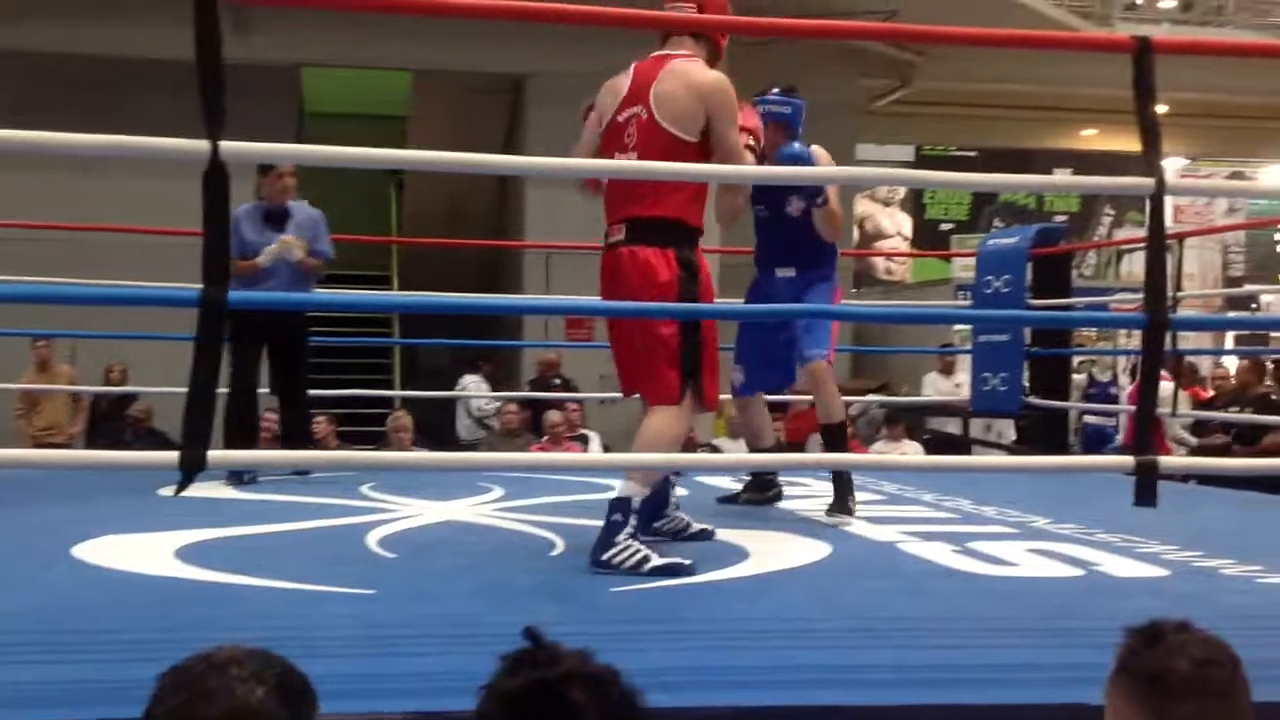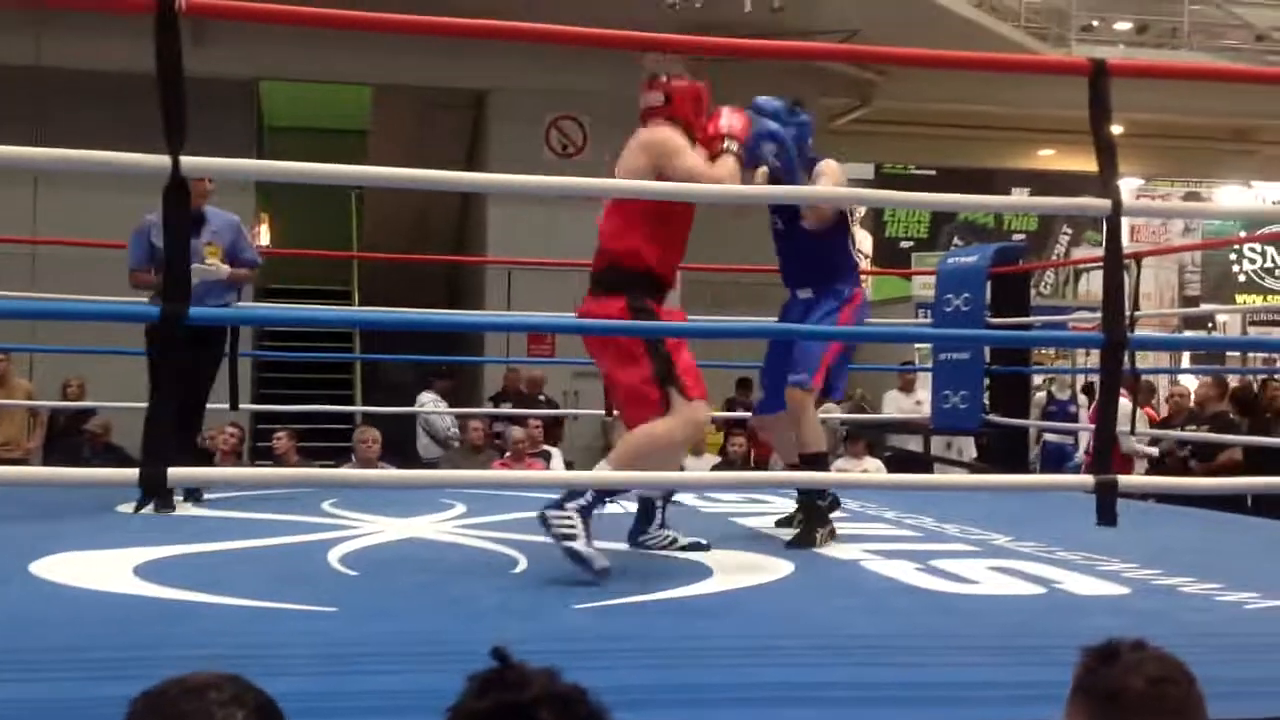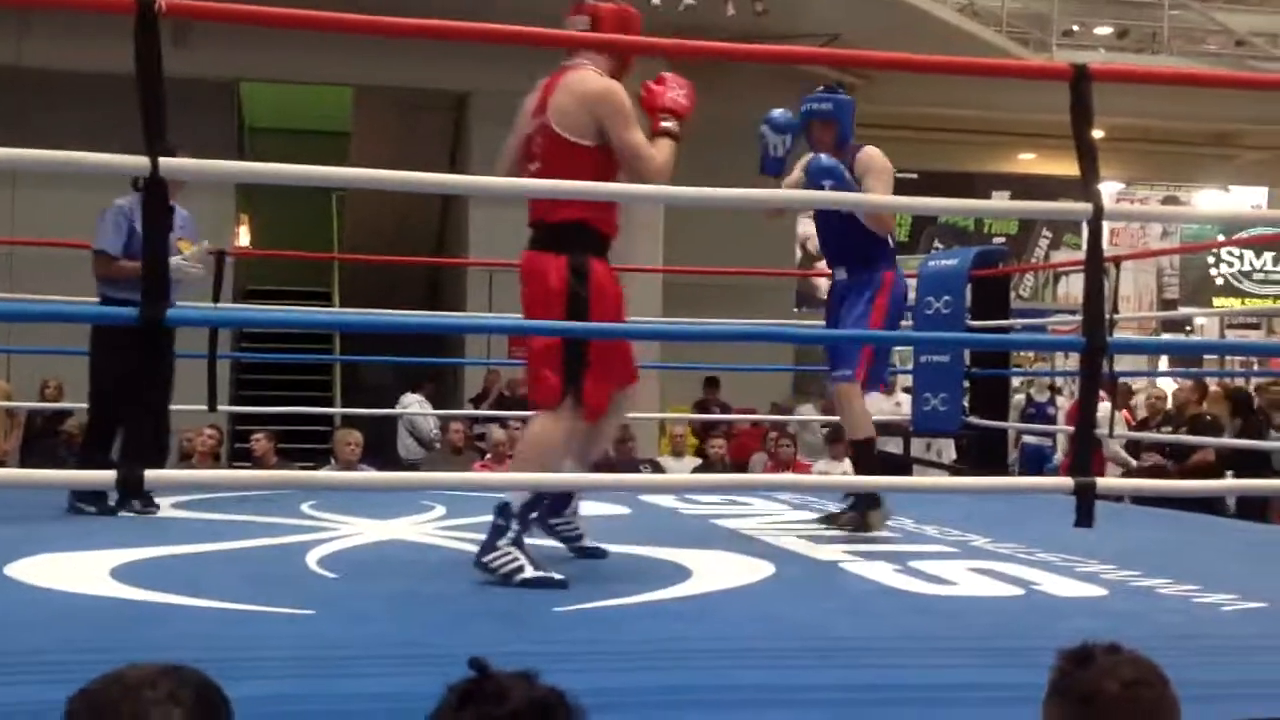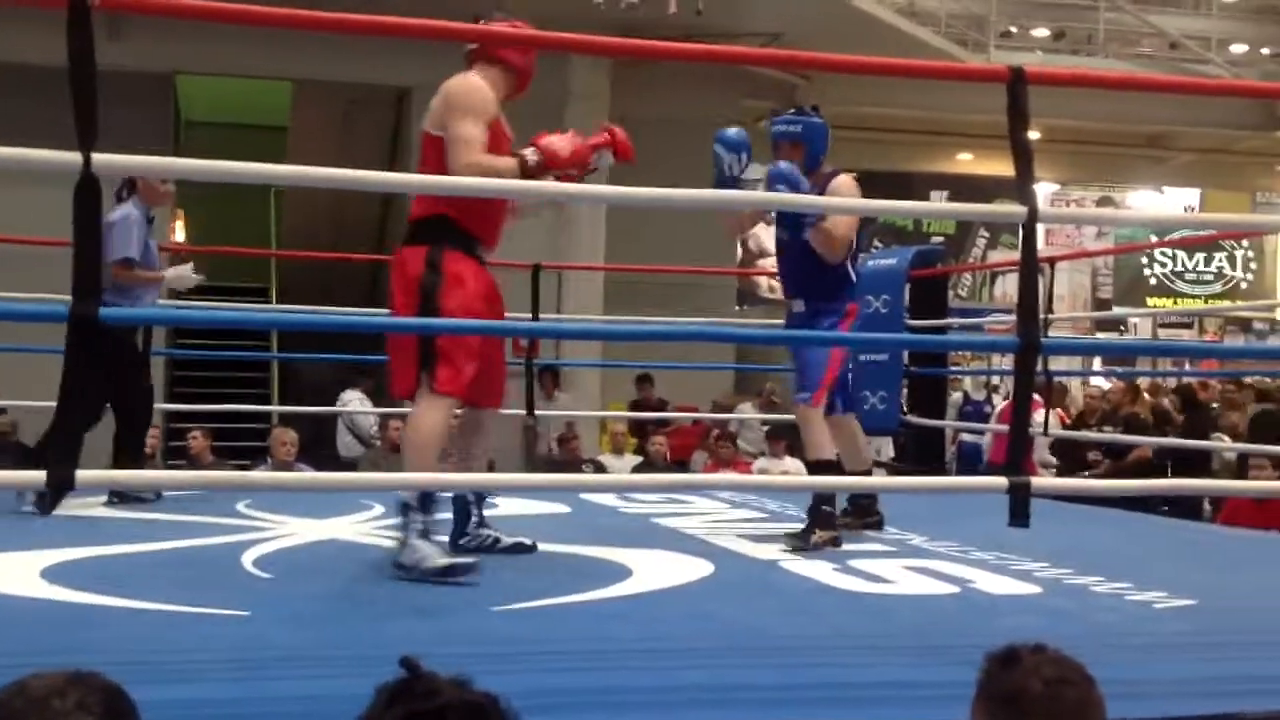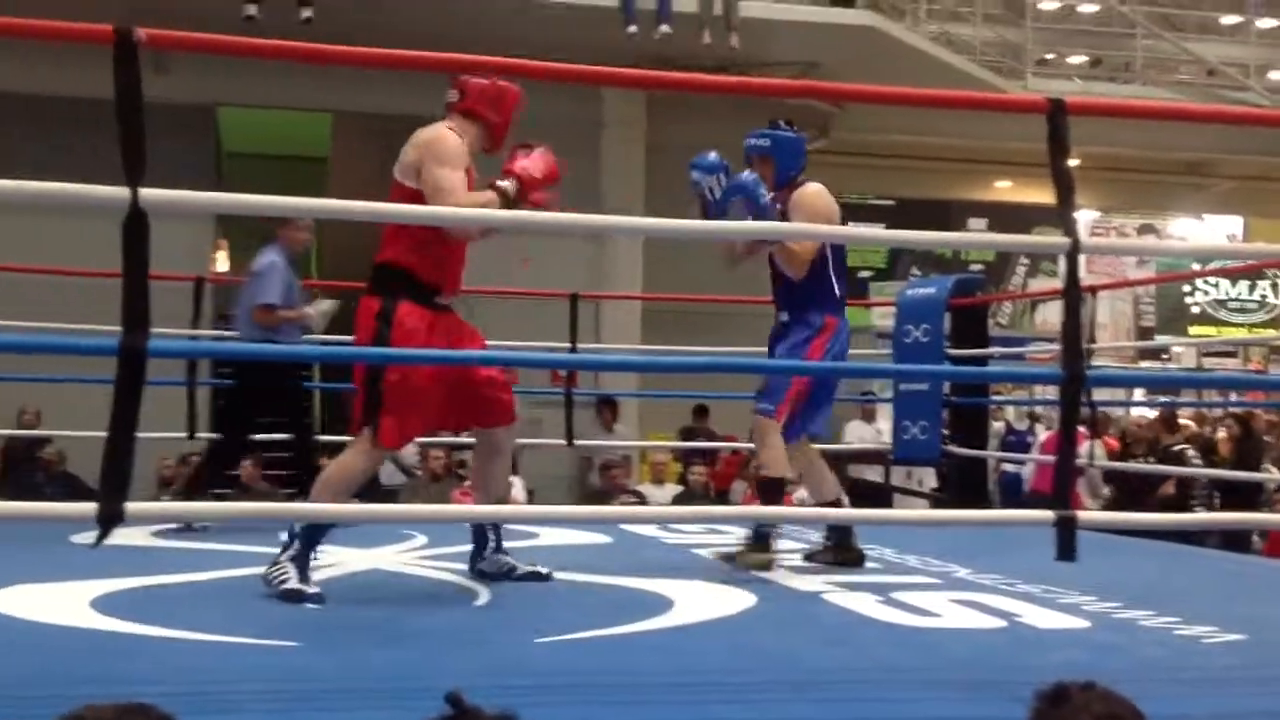
dt=0.5s
person 1, frame 1
left shoulder: (619, 83)
right shoulder: (707, 82)
right elbow: (734, 188)
right wrist: (748, 138)
left hip: (621, 251)
right hip: (666, 255)
left knee: (665, 391)
right knee: (680, 397)
left ankle: (655, 507)
right ankle: (618, 533)
person 1, frame 2
left shoulder: (648, 148)
right shoulder: (663, 142)
right elbow: (723, 189)
right wrist: (732, 142)
left hip: (633, 301)
right hip: (626, 304)
left knee: (675, 413)
right knee: (687, 415)
left ankle: (651, 521)
right ankle: (574, 504)
person 1, frame 3
left shoulder: (543, 92)
right shoulder: (601, 89)
left elbow: (506, 177)
right elbow: (654, 178)
right wrist: (669, 120)
left hip: (554, 255)
right hip: (573, 262)
left knee: (614, 393)
right knee: (567, 405)
left ankle: (556, 505)
right ankle: (502, 537)
person 1, frame 4
left shoulder: (485, 109)
right shoulder: (465, 89)
left elbow: (505, 190)
right elbow: (465, 174)
left wrist: (582, 157)
right wrist: (539, 157)
left hip: (467, 263)
right hip: (439, 261)
left knee: (482, 396)
right knee: (440, 391)
right ankle: (413, 528)
person 1, frame 5
left shoulder: (454, 155)
right shoulder: (440, 140)
left elbow: (454, 233)
right elbow: (457, 216)
left wrist: (517, 202)
right wrist: (514, 184)
left hip: (437, 314)
right hip: (401, 310)
left knee: (498, 419)
right knee: (376, 442)
left ankle: (488, 549)
right ankle: (292, 556)
person 2, frame 1
left shoulder: (816, 158)
left elbow: (832, 233)
left wrist: (816, 190)
left hip: (814, 281)
right hip: (768, 285)
left knee: (817, 367)
right knee: (745, 389)
left ankle: (842, 482)
right ankle: (765, 481)
person 2, frame 2
left shoulder: (827, 173)
right shoulder: (769, 174)
left elbow: (819, 214)
left wrist: (785, 163)
left hip: (837, 300)
right hip: (800, 303)
left knee: (798, 394)
right knee: (769, 413)
left ankle: (818, 516)
right ankle: (814, 493)
person 2, frame 3
left shoulder: (868, 158)
right shoulder: (811, 163)
left elbow: (885, 224)
left wrist: (848, 192)
right wrist: (772, 160)
left hip: (874, 283)
right hip: (843, 285)
left knee: (846, 384)
right knee: (846, 390)
left ankle: (867, 497)
right ankle: (867, 495)
person 2, frame 4
left shoulder: (840, 186)
right shoulder: (781, 184)
left elbow: (836, 250)
right elbow: (734, 224)
left wrist: (805, 207)
right wrist: (728, 177)
left hip: (836, 312)
right hip: (803, 313)
left knee: (810, 407)
right knee: (837, 411)
left ankle: (824, 518)
right ankle: (865, 506)
person 2, frame 5
left shoulder: (810, 196)
right shoulder: (778, 202)
left elbow: (797, 266)
right elbow: (733, 258)
left wrist: (765, 218)
right wrist: (715, 207)
left hip: (817, 327)
right hip: (795, 327)
left knee: (767, 422)
right knee: (792, 439)
left ankle: (762, 539)
right ankle: (842, 542)
person 3, frame 1
left shoulder: (311, 217)
right shoulder: (242, 217)
left elbow: (318, 268)
right elbow: (234, 268)
left wrist: (298, 257)
right wrist: (263, 260)
left hip: (291, 313)
right hip: (248, 312)
left knee: (292, 387)
right knee: (242, 387)
left ankle: (298, 454)
person 3, frame 2
left shoulder: (229, 224)
right shoulder: (151, 225)
left elbow: (249, 274)
right elbow: (136, 278)
left wrist: (224, 272)
left hip: (209, 324)
left knee: (189, 404)
left ankle: (166, 484)
person 3, frame 3
left shoulder: (181, 217)
right shoulder: (124, 210)
left elbow: (185, 267)
right elbow: (104, 267)
left wrist: (190, 263)
left knee: (153, 405)
right knee: (110, 404)
left ankle: (136, 489)
right ankle: (86, 490)
person 3, frame 4
left shoulder: (141, 220)
right shoulder: (128, 218)
right elbow: (118, 272)
left wrist: (170, 276)
right wrist: (164, 278)
left hip: (122, 324)
right hip: (111, 323)
left knee: (137, 403)
right knee: (84, 408)
person 3, frame 5
left shoulder: (276, 262)
right shoulder: (274, 264)
right elbow: (264, 316)
left wrist: (308, 316)
right wrist: (306, 315)
left hip: (257, 356)
right hip: (273, 358)
left knee: (235, 435)
right knee: (301, 430)
